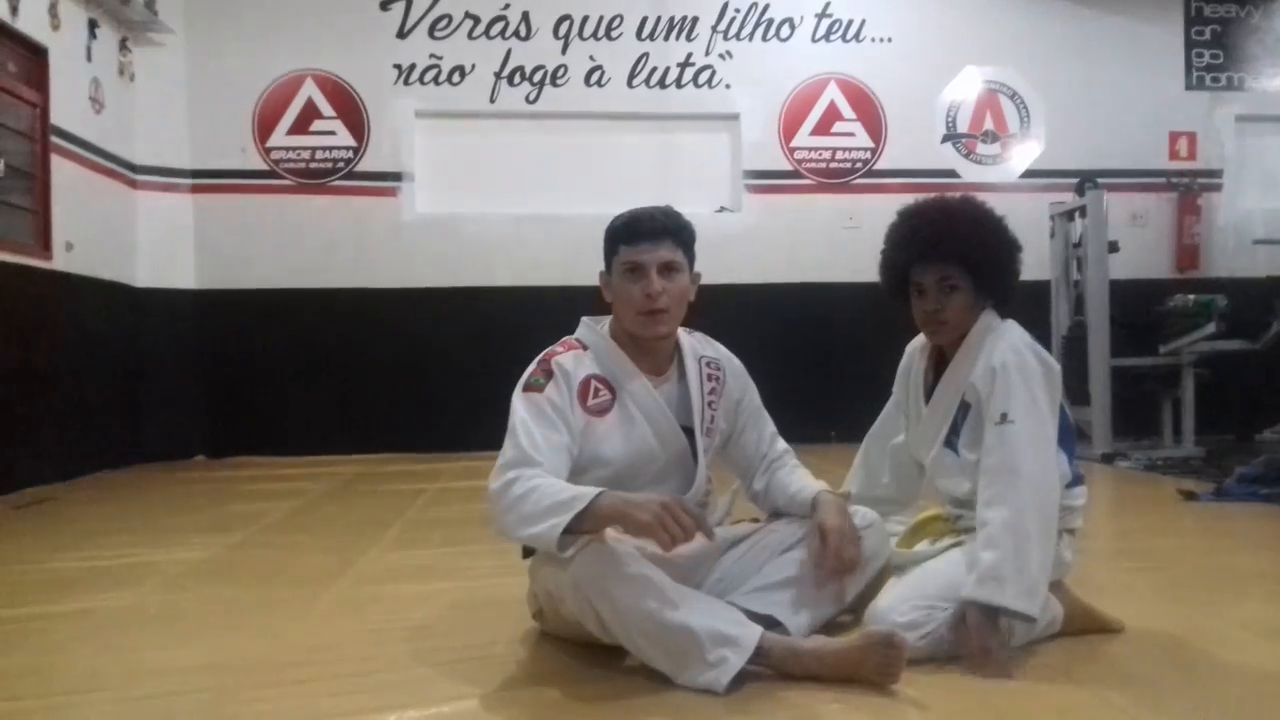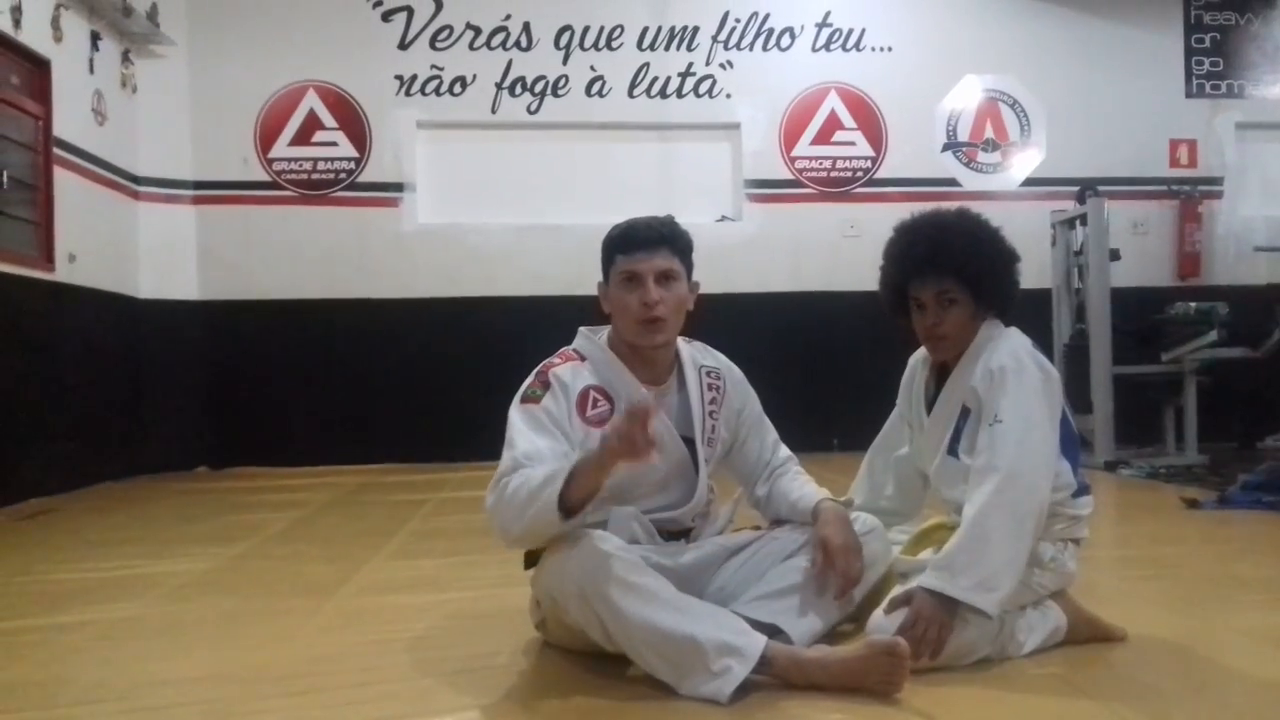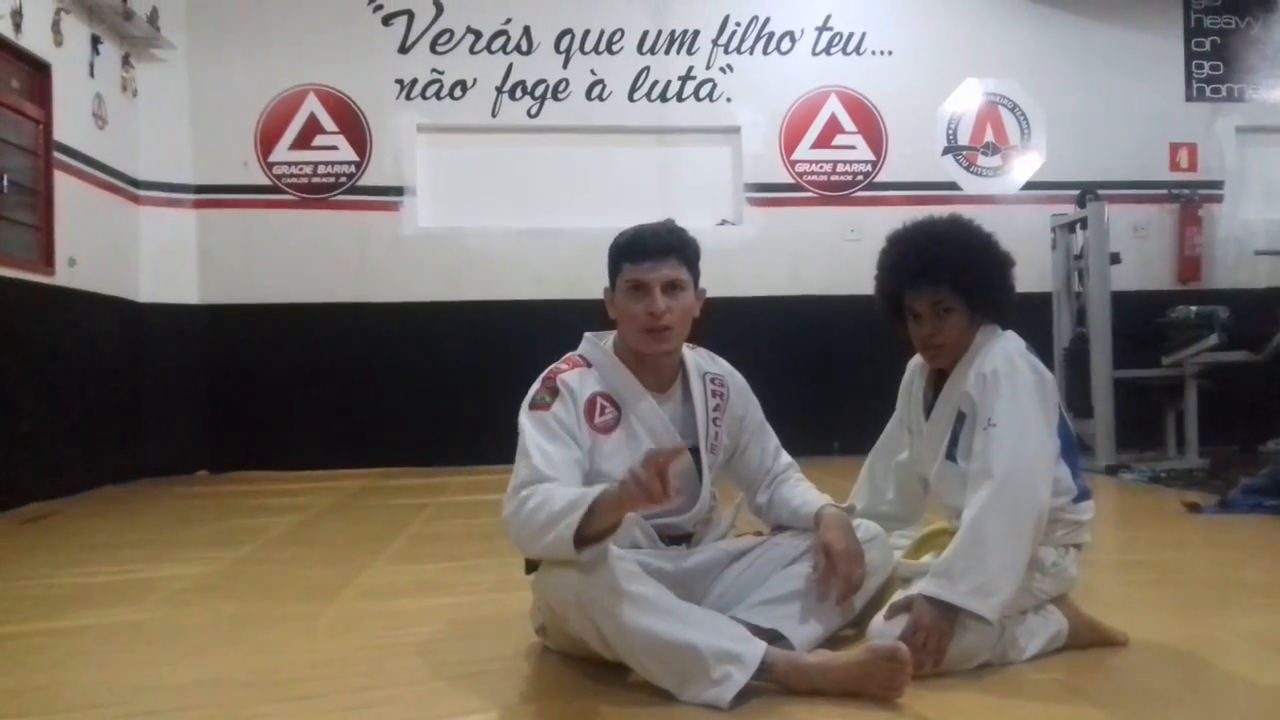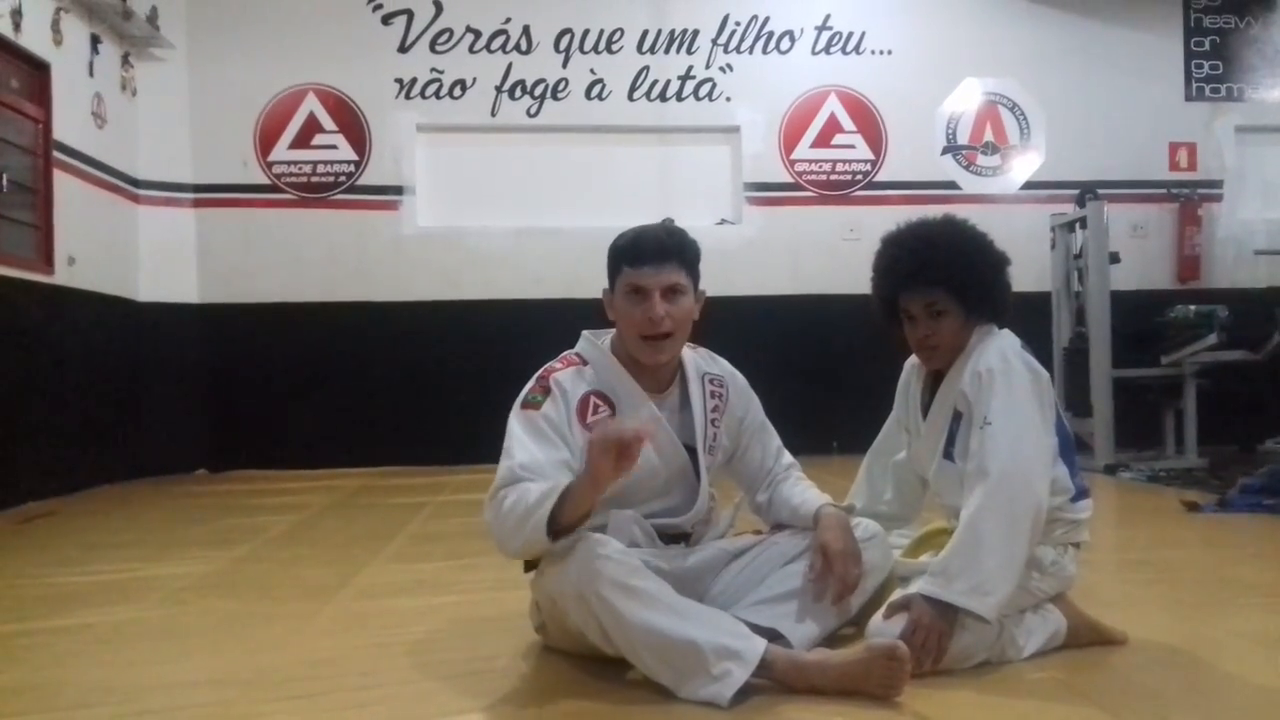
dt=0.5s
person 1, frame 1
left shoulder: (716, 367)
right shoulder: (561, 372)
left elbow: (769, 464)
right elbow: (515, 494)
left wrist: (825, 502)
right wrist: (617, 508)
left hip: (694, 557)
right hip: (606, 562)
left knee: (863, 532)
right knee: (577, 561)
left ankle: (717, 632)
right ankle: (791, 651)
person 1, frame 2
left shoulder: (716, 376)
right shoulder: (559, 382)
left elbow: (772, 470)
right elbow: (512, 511)
left wrist: (827, 510)
right wrist: (601, 460)
left hip: (698, 565)
right hip: (604, 577)
left knee: (865, 538)
right knee: (580, 563)
left ankle: (702, 642)
right ankle: (794, 661)
person 1, frame 3
left shoulder: (719, 382)
right shoulder: (564, 389)
left elbow: (774, 478)
right elbow: (528, 519)
left wrist: (829, 516)
right wrist: (618, 498)
left hip: (699, 572)
right hip: (605, 581)
left knee: (867, 544)
right knee: (574, 577)
left ankle: (721, 643)
right ankle: (790, 666)
person 1, frame 4
left shoulder: (718, 382)
right shoulder: (558, 388)
left elbow: (774, 476)
right elbow: (509, 520)
left wrist: (827, 515)
right wrist: (589, 487)
left hip: (698, 571)
right hip: (607, 580)
left knee: (866, 543)
right knee: (578, 566)
left ankle: (720, 642)
right ankle: (792, 664)
person 2, frame 1
left shoulder: (1009, 359)
right shoulder: (919, 356)
left elbow: (1020, 490)
right elbow: (890, 457)
left wrist: (991, 599)
left hip: (1022, 536)
right hip: (962, 524)
left knee: (891, 625)
left ankle: (1048, 609)
right ankle: (1027, 599)
person 2, frame 2
left shoulder: (1012, 366)
right shoulder: (923, 368)
left elbow: (1008, 493)
right elbow: (893, 468)
left wrist: (948, 588)
left hip: (1033, 541)
right hip: (971, 532)
left knee: (895, 634)
left ankle: (1056, 618)
right ankle: (1031, 606)
person 2, frame 3
left shoulder: (1006, 371)
right shoulder: (921, 373)
left elbow: (1007, 498)
right elbow: (894, 471)
left wrist: (947, 595)
left hip: (1033, 547)
right hip: (977, 538)
left knee: (895, 640)
left ankle: (1055, 623)
right ankle: (1031, 614)
person 2, frame 4
left shoulder: (1001, 369)
right shoulder: (918, 373)
left elbow: (1007, 494)
right elbow: (892, 470)
left wrist: (946, 595)
left hip: (1032, 545)
right hip: (976, 537)
left knee: (895, 639)
left ankle: (1055, 621)
right ankle: (1032, 612)
